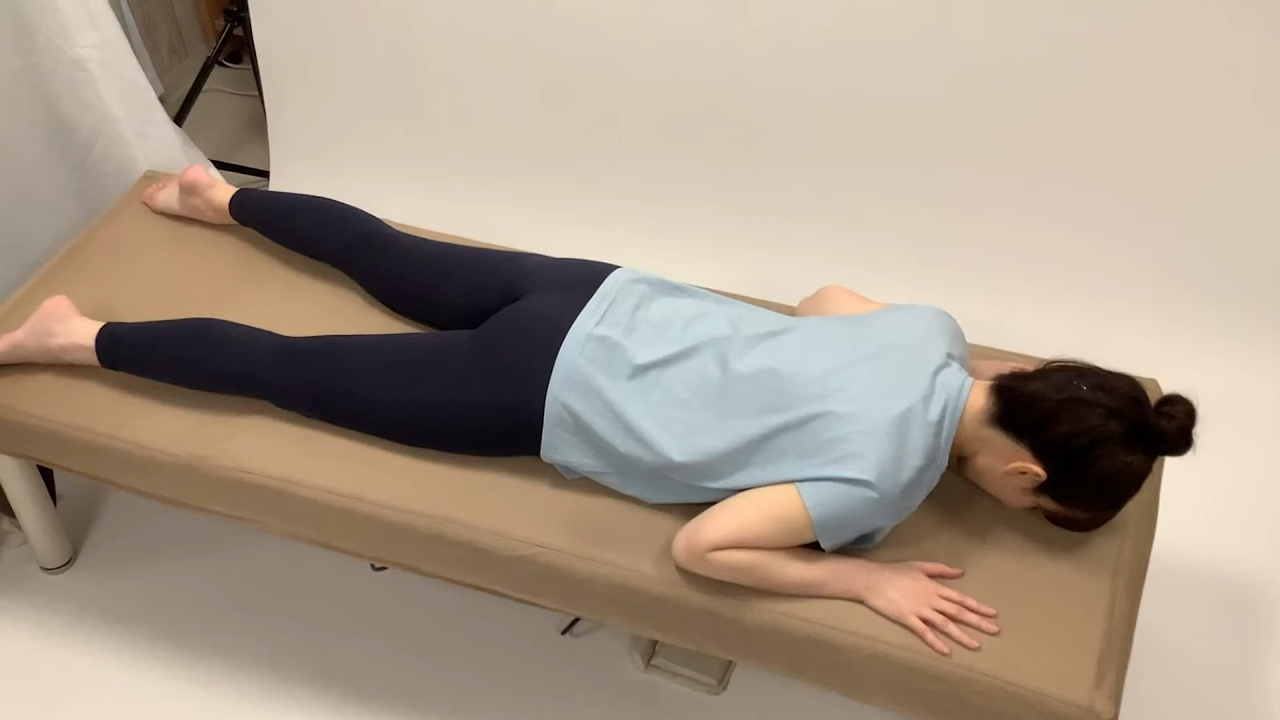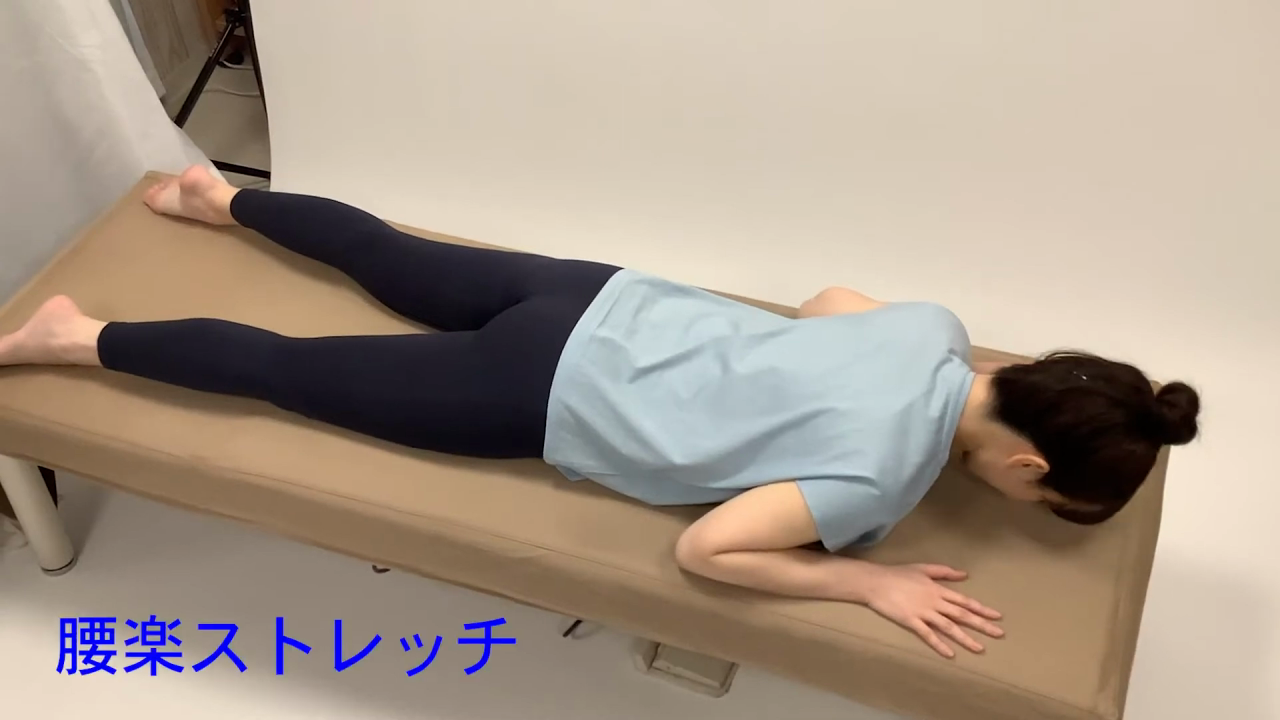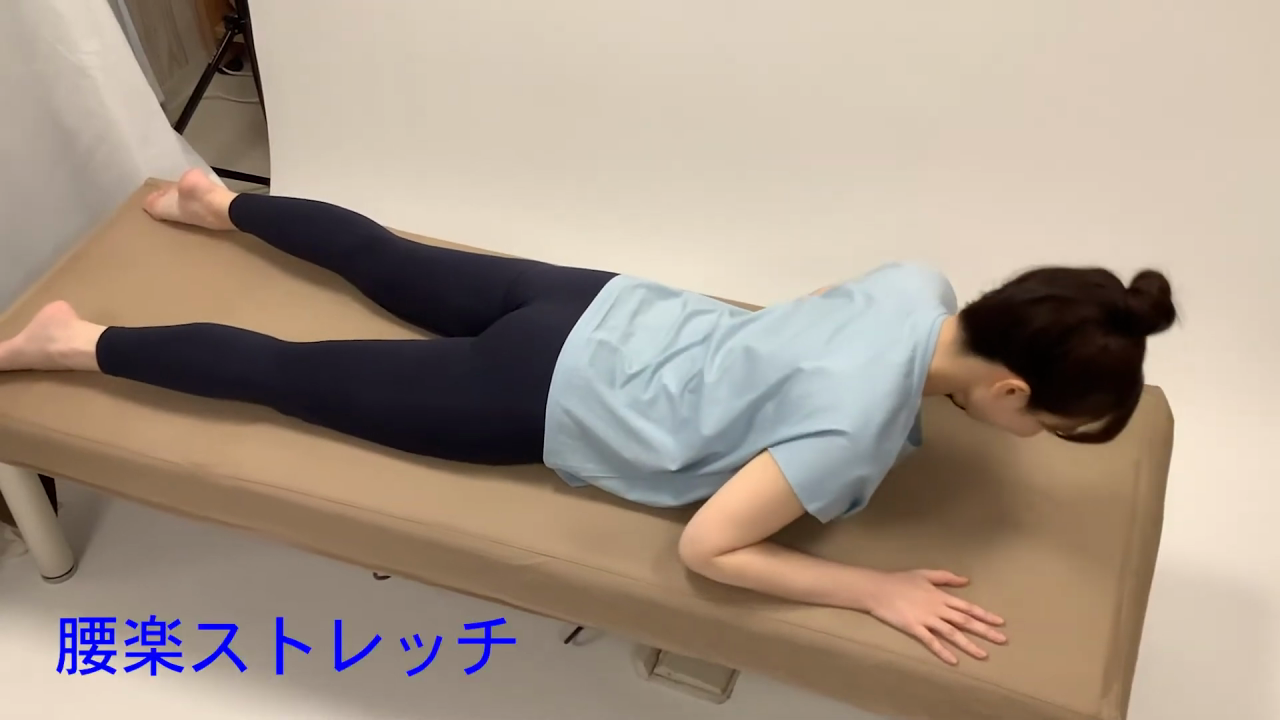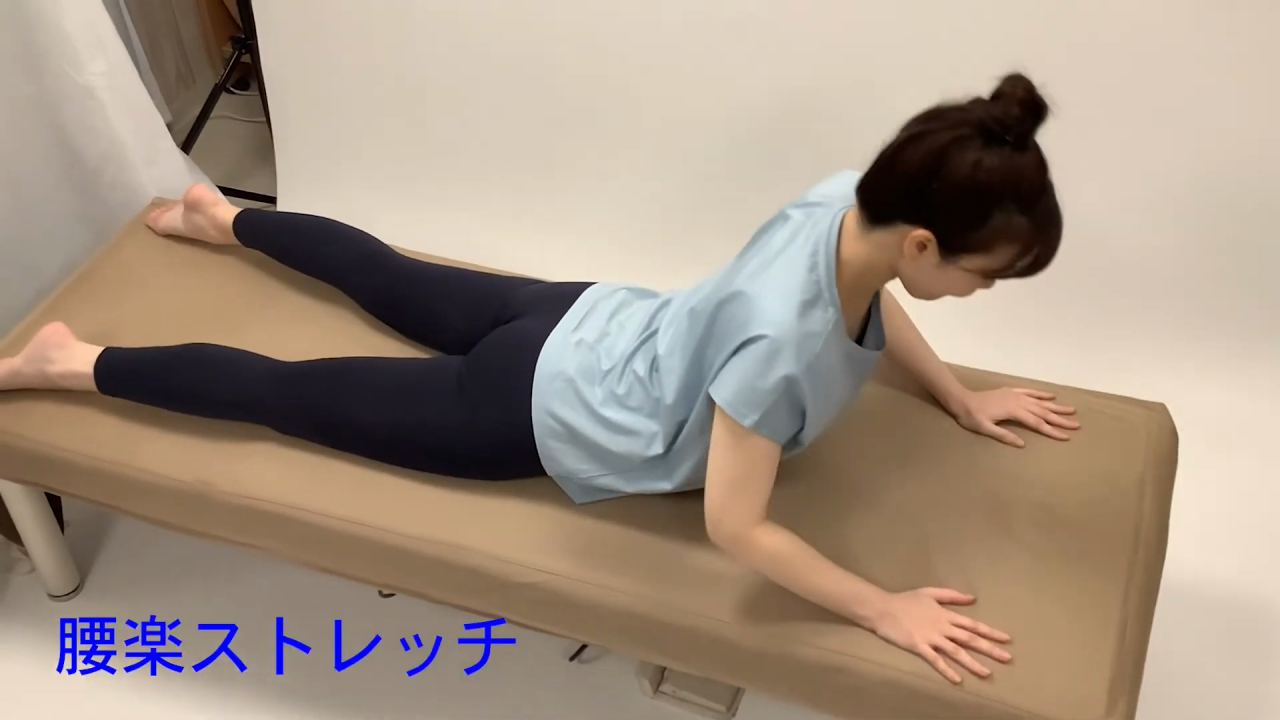
dt=1s
person 1, frame 1
left shoulder: (935, 334)
right shoulder: (885, 471)
right elbow: (699, 545)
right wrist: (866, 580)
left hip: (603, 303)
right hip: (550, 391)
left knee: (397, 267)
right knee: (289, 371)
left ankle: (219, 199)
person 1, frame 2
left shoulder: (938, 331)
right shoulder: (887, 469)
right elbow: (701, 548)
right wrist: (870, 584)
left hip: (607, 305)
right hip: (554, 393)
left knee: (394, 265)
right knee: (293, 370)
left ankle: (218, 199)
person 1, frame 3
left shoulder: (926, 289)
right shoulder: (853, 428)
right elbow: (706, 550)
left wrist: (957, 392)
right wrist: (878, 594)
left hip: (604, 312)
right hip: (551, 403)
left knee: (392, 267)
right knee: (292, 375)
left ankle: (214, 205)
person 1, frame 4
left shoulder: (853, 201)
right shoulder: (782, 336)
right elbow: (736, 529)
left wrist: (960, 400)
right wrist: (883, 610)
left hip: (592, 324)
right hip: (547, 412)
left knee: (391, 279)
right knee: (289, 392)
left ankle: (222, 218)
